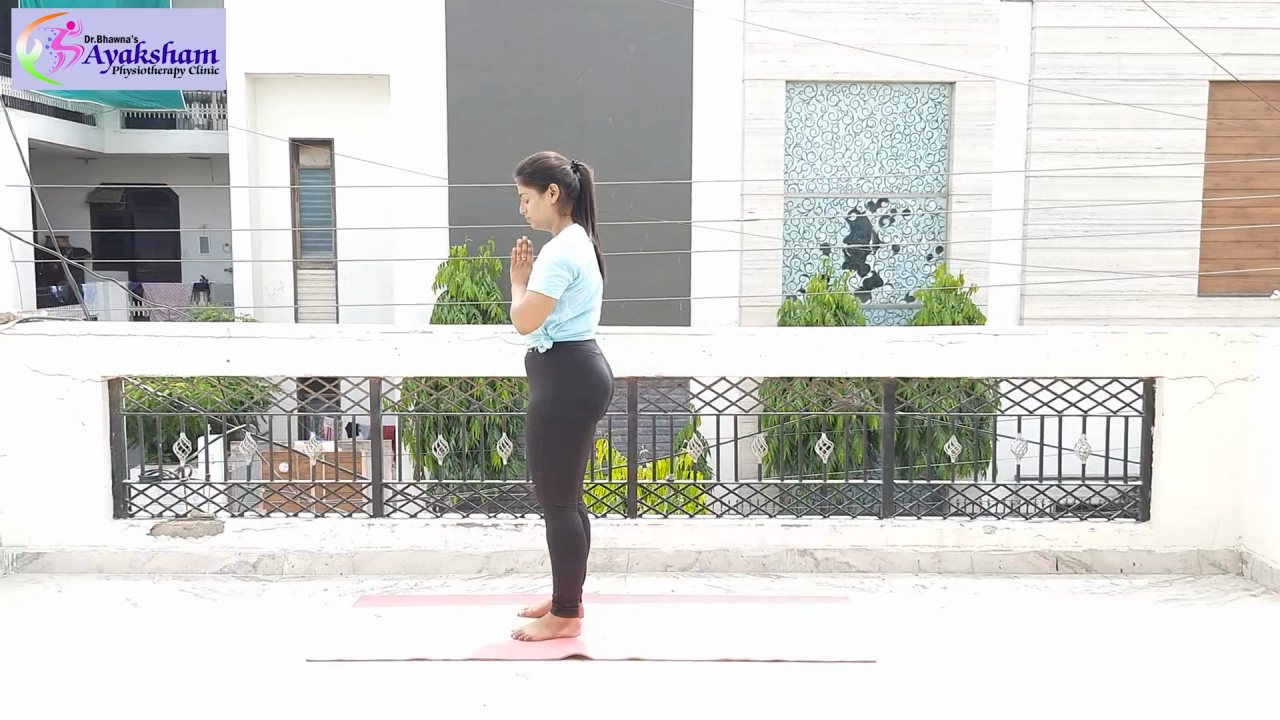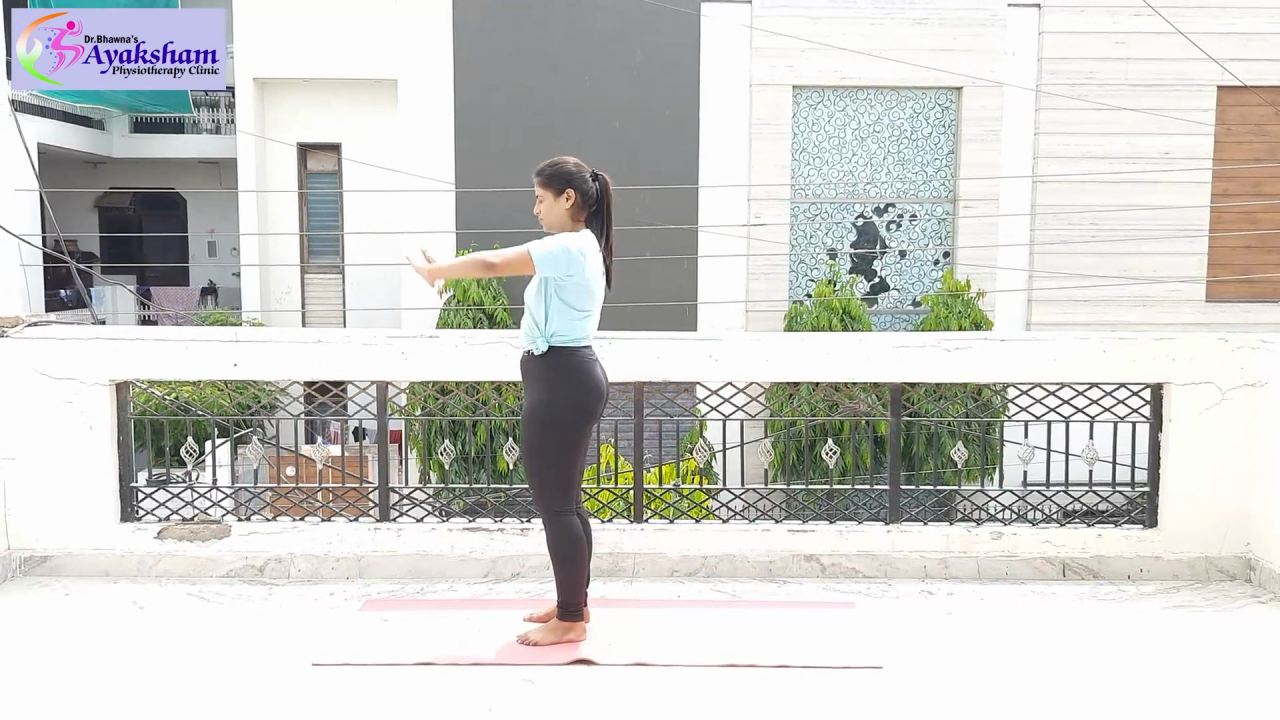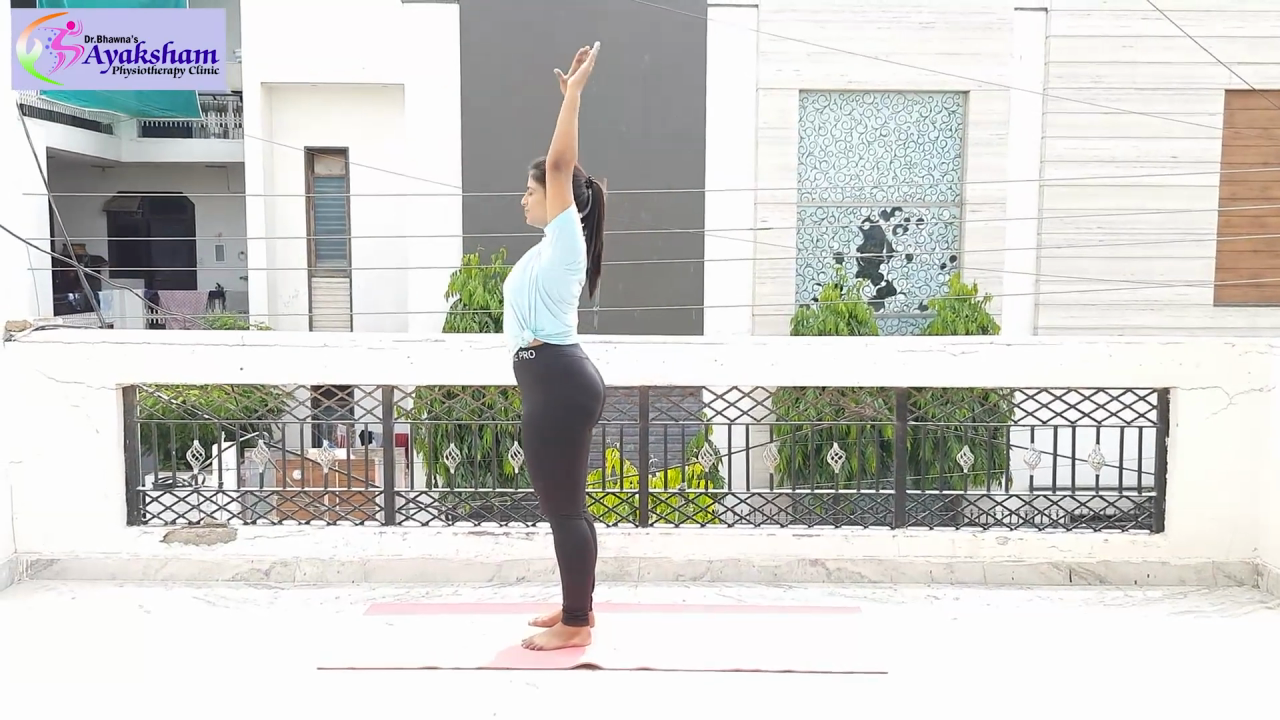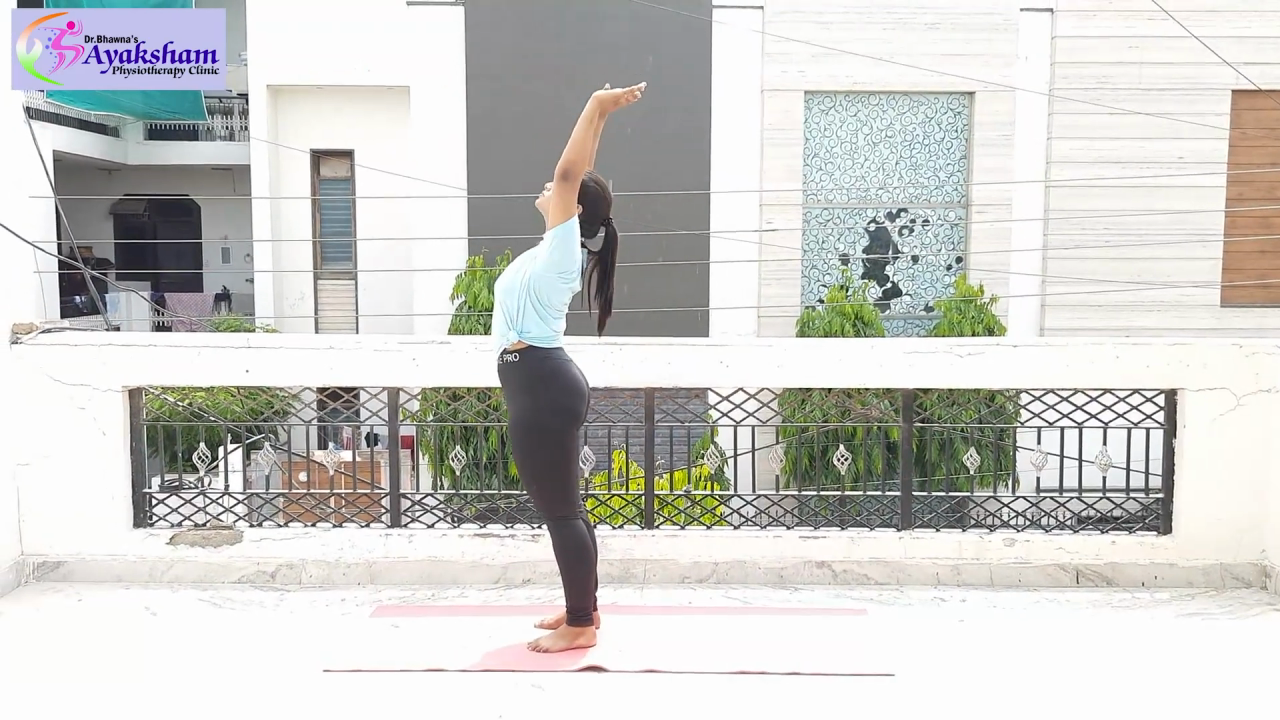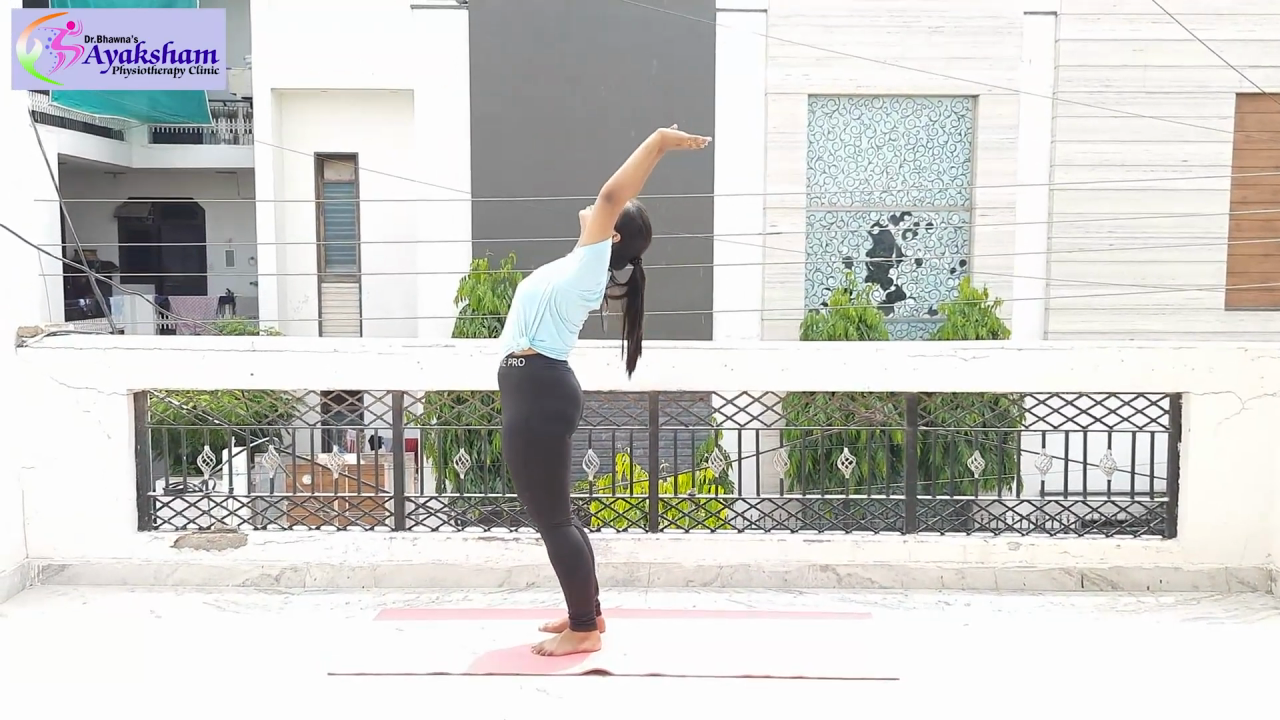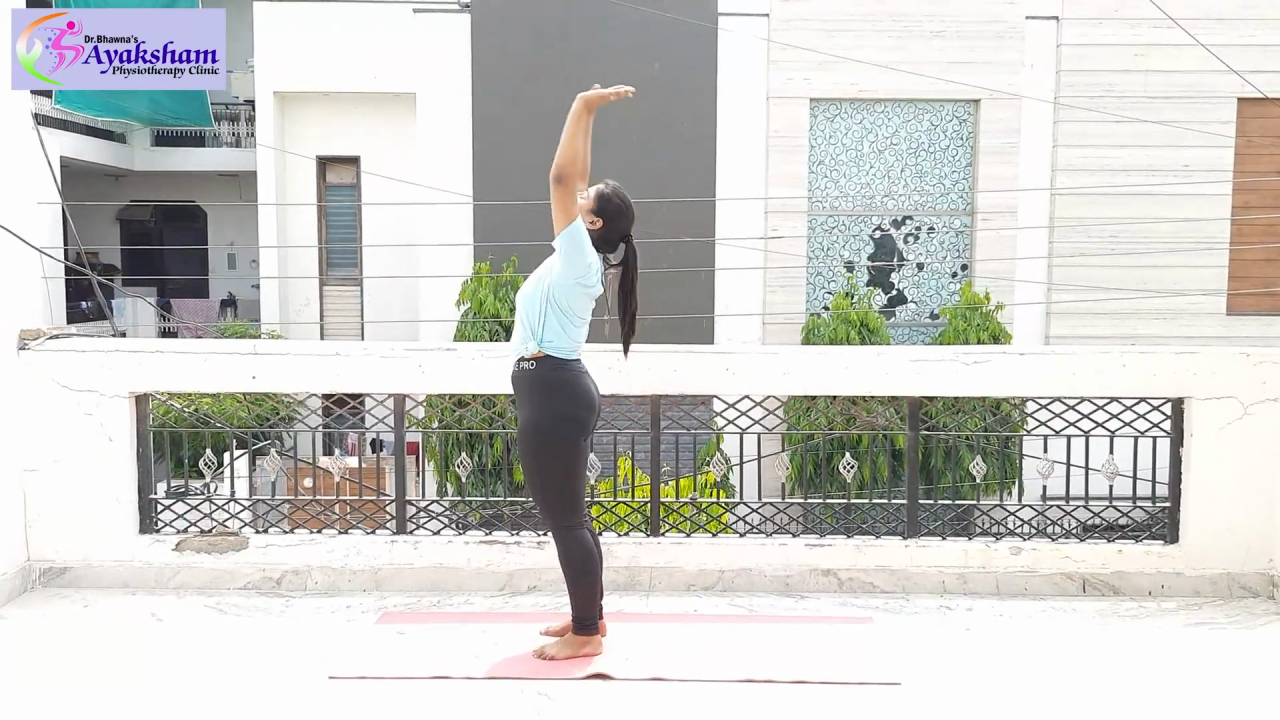
dt=0.7s
person 1, frame 1
left shoulder: (561, 251)
right shoulder: (575, 243)
left elbow: (525, 321)
left wrist: (517, 282)
right wrist: (529, 278)
left hip: (565, 378)
right hip: (576, 374)
left knee: (555, 499)
right knee: (566, 496)
left ankle: (564, 615)
right ankle: (568, 599)
person 1, frame 2
left shoulder: (568, 247)
right shoulder: (581, 247)
left elbow: (492, 263)
right elbow: (506, 266)
left wrist: (439, 269)
right wrist: (450, 269)
left hip: (561, 381)
right hip: (570, 378)
left knee: (555, 503)
right knee: (564, 501)
left ankle: (569, 620)
right ankle: (573, 604)
person 1, frame 3
left shoulder: (565, 240)
right shoulder: (554, 244)
left elbow: (561, 166)
right elbow: (558, 169)
left wrist: (572, 93)
right wrist: (570, 94)
left hip: (558, 383)
right hip: (555, 382)
left knee: (563, 507)
right knee: (564, 504)
left ankle: (576, 624)
right ankle: (577, 607)
person 1, frame 4
left shoulder: (562, 247)
right shoulder: (556, 247)
left elbow: (569, 175)
right elbow: (574, 177)
left wrist: (597, 109)
right wrist: (598, 110)
left hip: (541, 385)
right hip: (541, 384)
left knee: (559, 509)
right knee: (562, 506)
left ankle: (579, 626)
right ankle: (583, 608)
person 1, frame 5
left shoulder: (590, 266)
right shoulder: (583, 263)
left elbow: (611, 195)
right elbow: (616, 197)
left wrist: (657, 143)
right wrist: (656, 148)
left hip: (539, 393)
right hip: (536, 391)
left knee: (551, 517)
right knee: (555, 514)
left ankle: (583, 629)
right ankle: (588, 612)
person 1, frame 6
left shoulder: (579, 259)
right shoulder: (576, 258)
left elbow: (562, 178)
right elbow: (572, 179)
left wrist: (583, 110)
right wrist: (584, 112)
left hip: (553, 394)
right hip: (554, 392)
left knee: (564, 519)
right knee: (568, 515)
left ankle: (586, 634)
right ankle: (590, 616)
